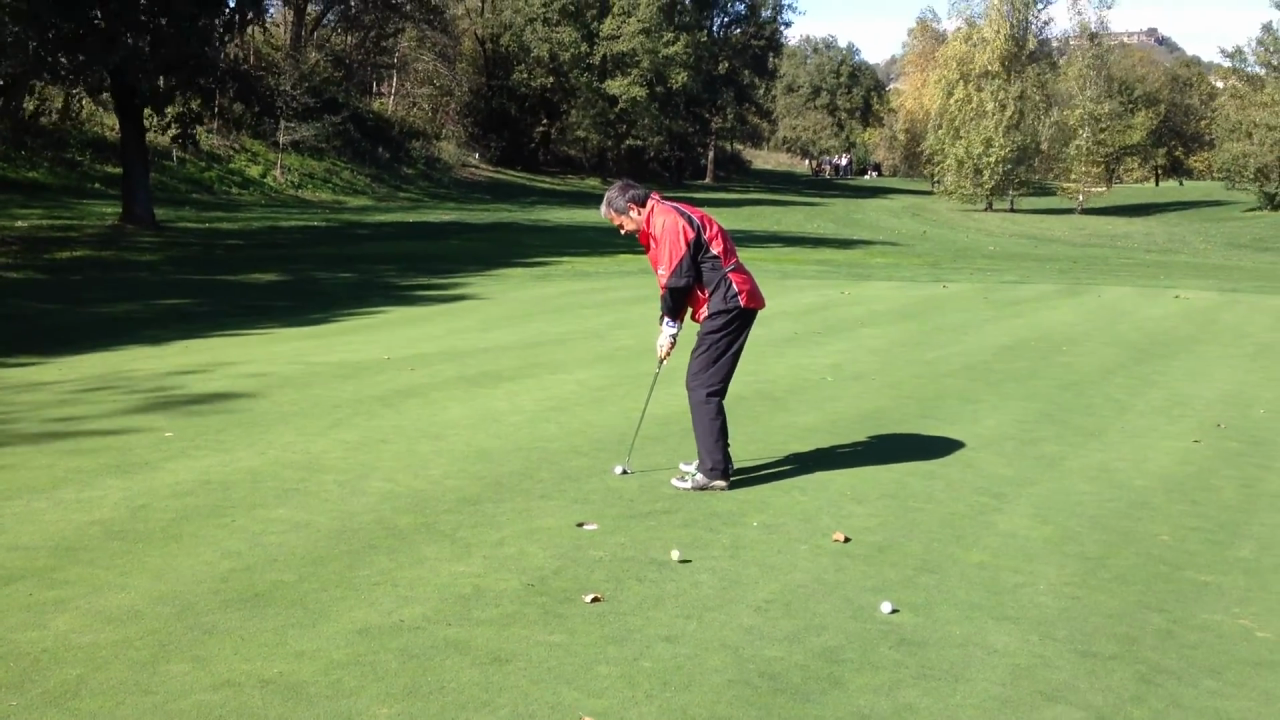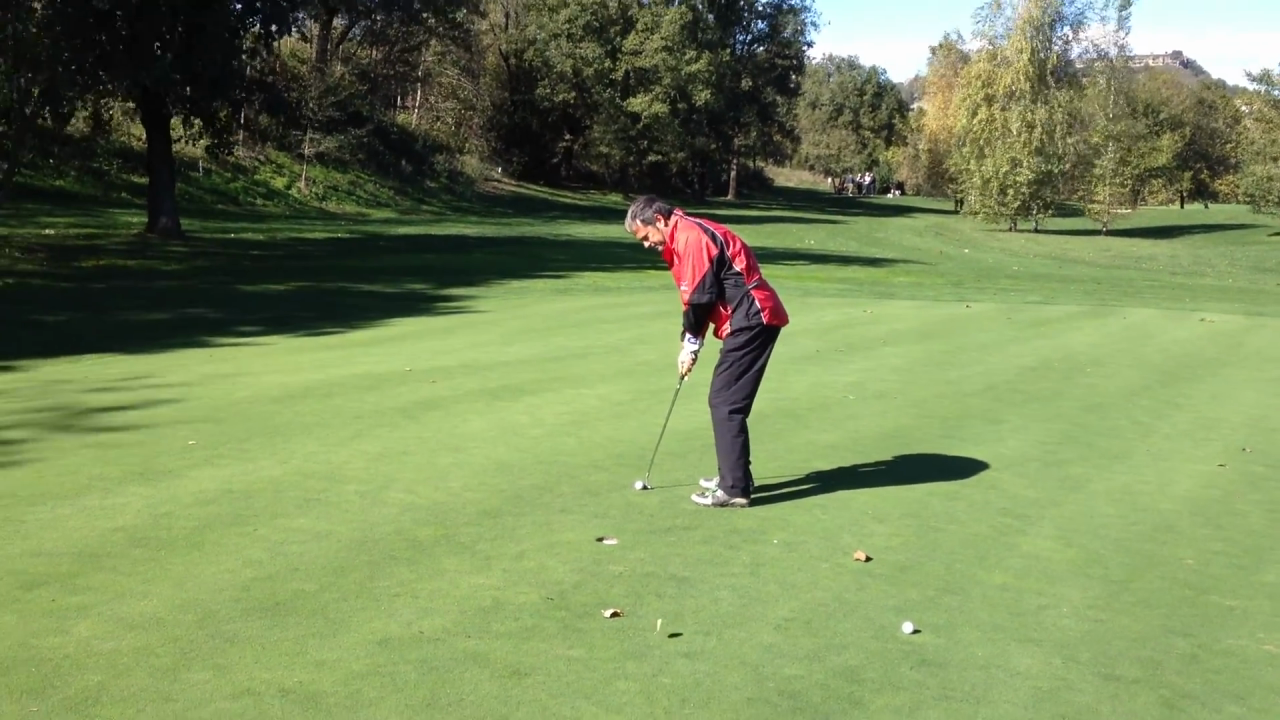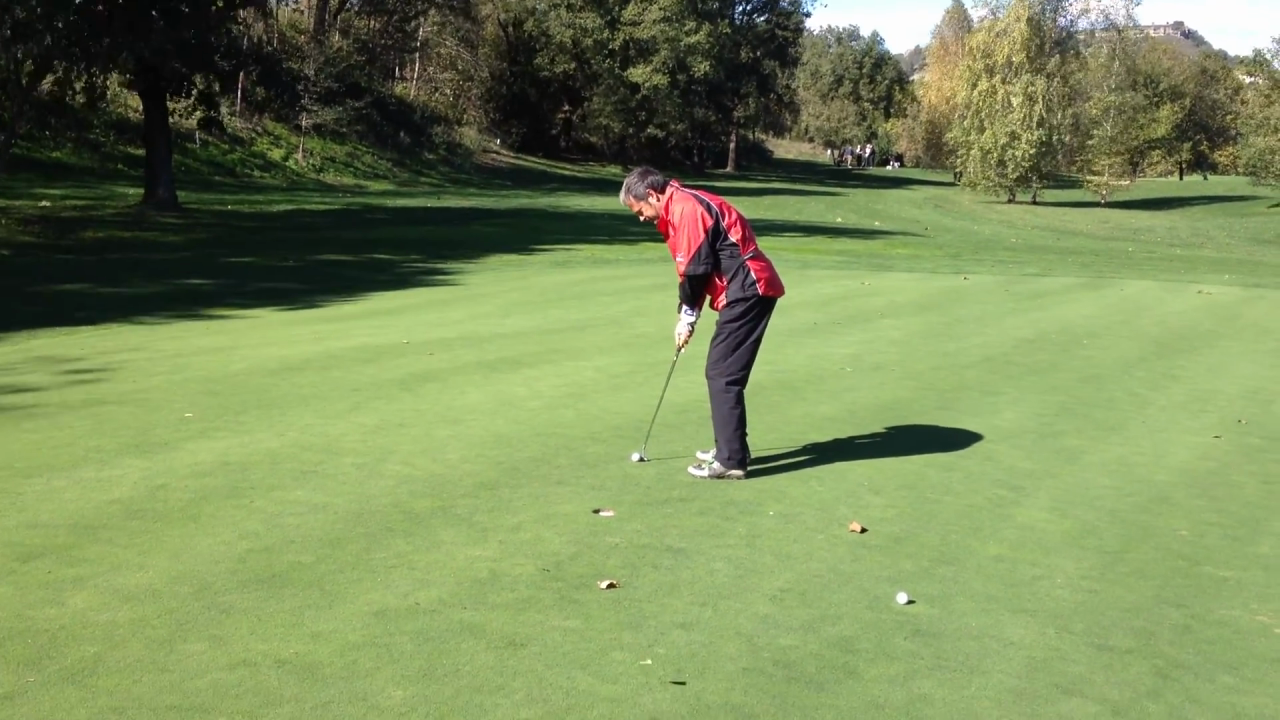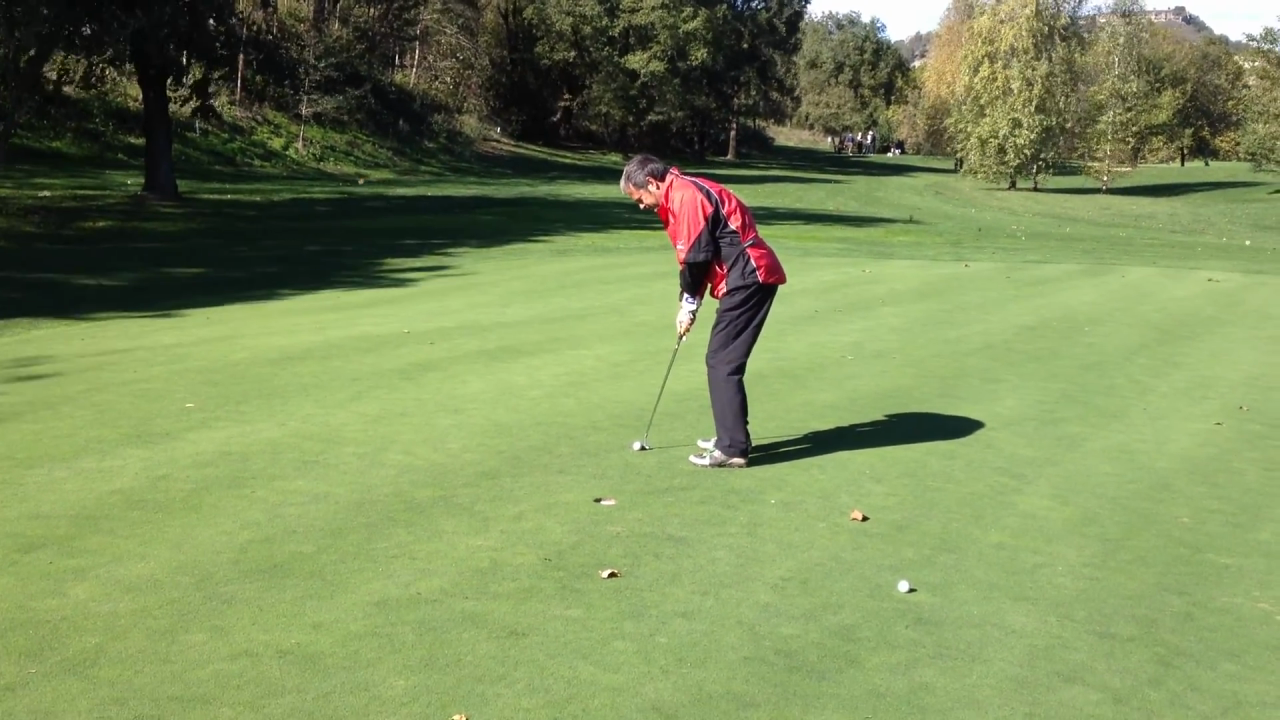
dt=0.5s
person 1, frame 1
left shoulder: (667, 221)
right shoulder: (661, 221)
left elbow: (677, 281)
right elbow: (674, 280)
left wrist: (669, 327)
right wrist: (669, 326)
left hip: (729, 302)
right hip: (728, 302)
left knee: (701, 384)
right knee: (704, 381)
left ankle: (714, 471)
right ankle: (714, 459)
person 1, frame 2
left shoulder: (690, 236)
right shoulder: (684, 236)
left elbow: (700, 296)
right elbow: (697, 296)
left wrist: (690, 342)
right wrist: (690, 342)
left hip: (752, 319)
right hip: (751, 318)
left knee: (725, 402)
right knee: (726, 399)
left ankle: (734, 488)
right ankle: (734, 476)
person 1, frame 3
left shoulder: (686, 208)
right shoulder: (681, 207)
left elbow: (696, 268)
right elbow: (694, 267)
left wrist: (687, 316)
right wrist: (688, 315)
left hip: (748, 290)
right hip: (748, 289)
left knee: (721, 373)
right knee: (724, 371)
left ankle: (730, 460)
right ankle: (732, 448)
person 1, frame 4
left shoulder: (685, 195)
right shoulder: (680, 195)
left elbow: (696, 256)
right elbow: (694, 255)
left wrist: (688, 304)
right wrist: (689, 303)
left hip: (748, 278)
right hip: (749, 277)
left knee: (721, 361)
right knee: (724, 359)
left ankle: (732, 448)
right ankle: (732, 436)
